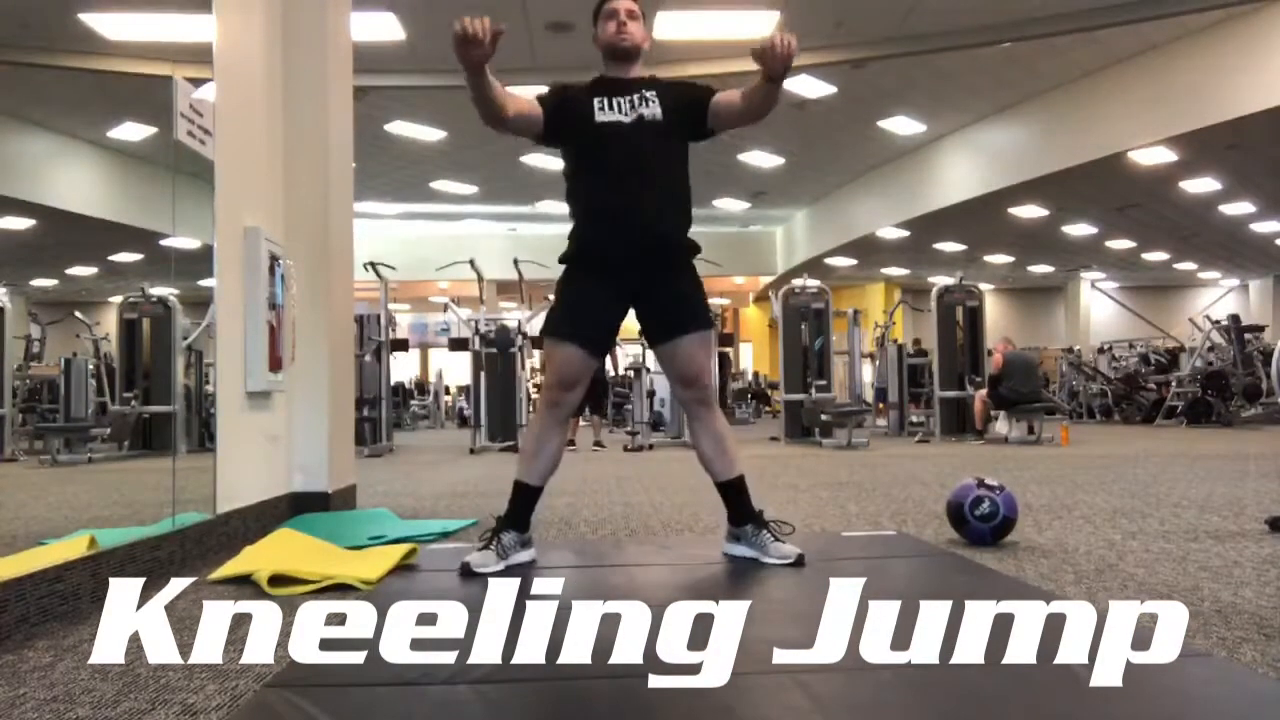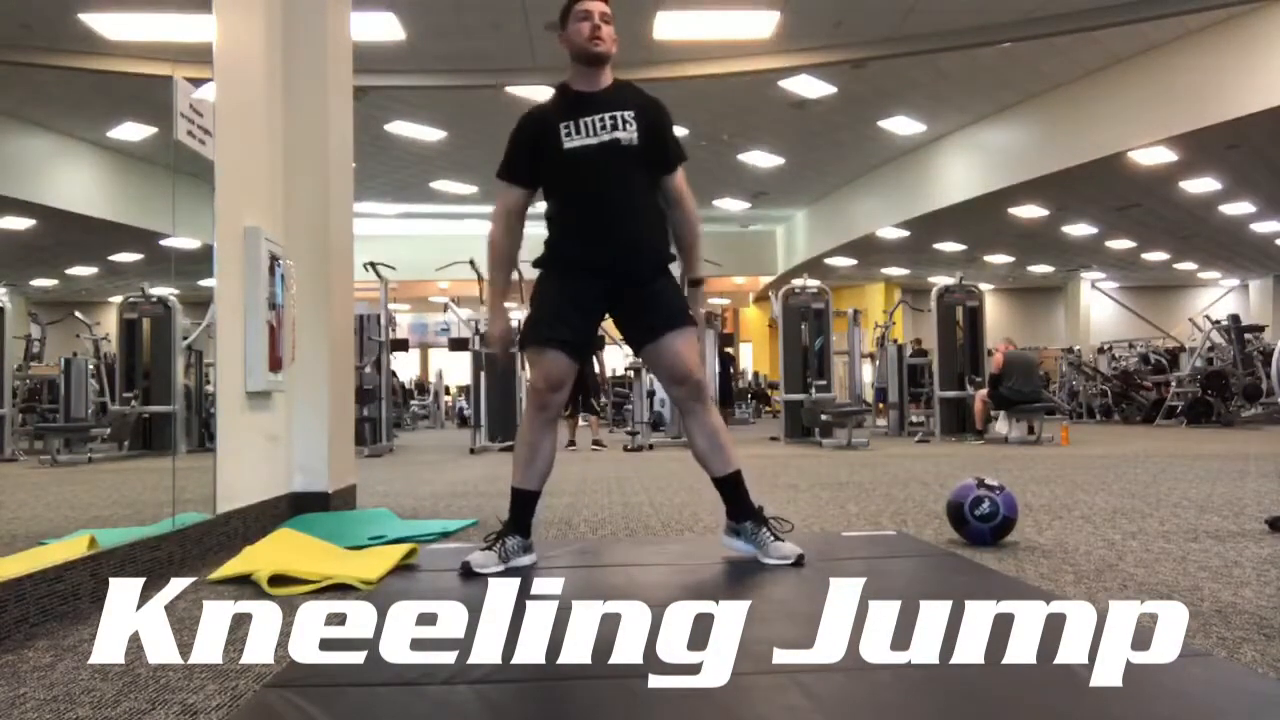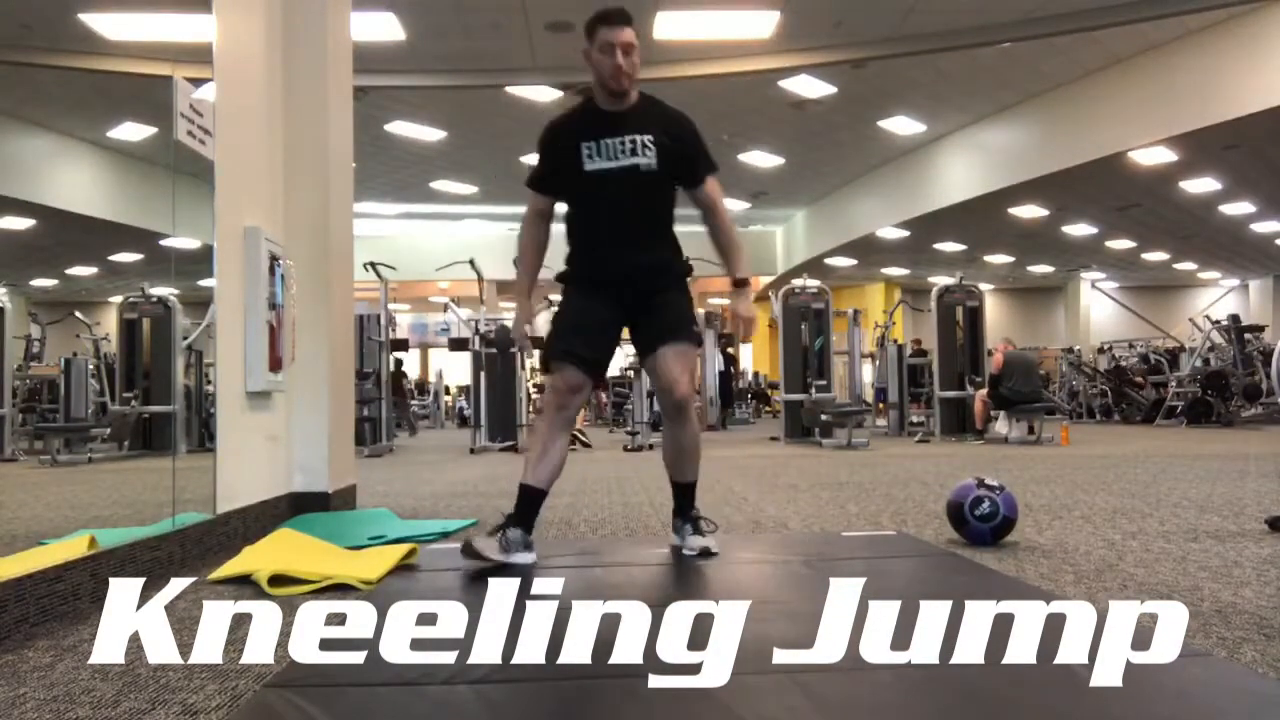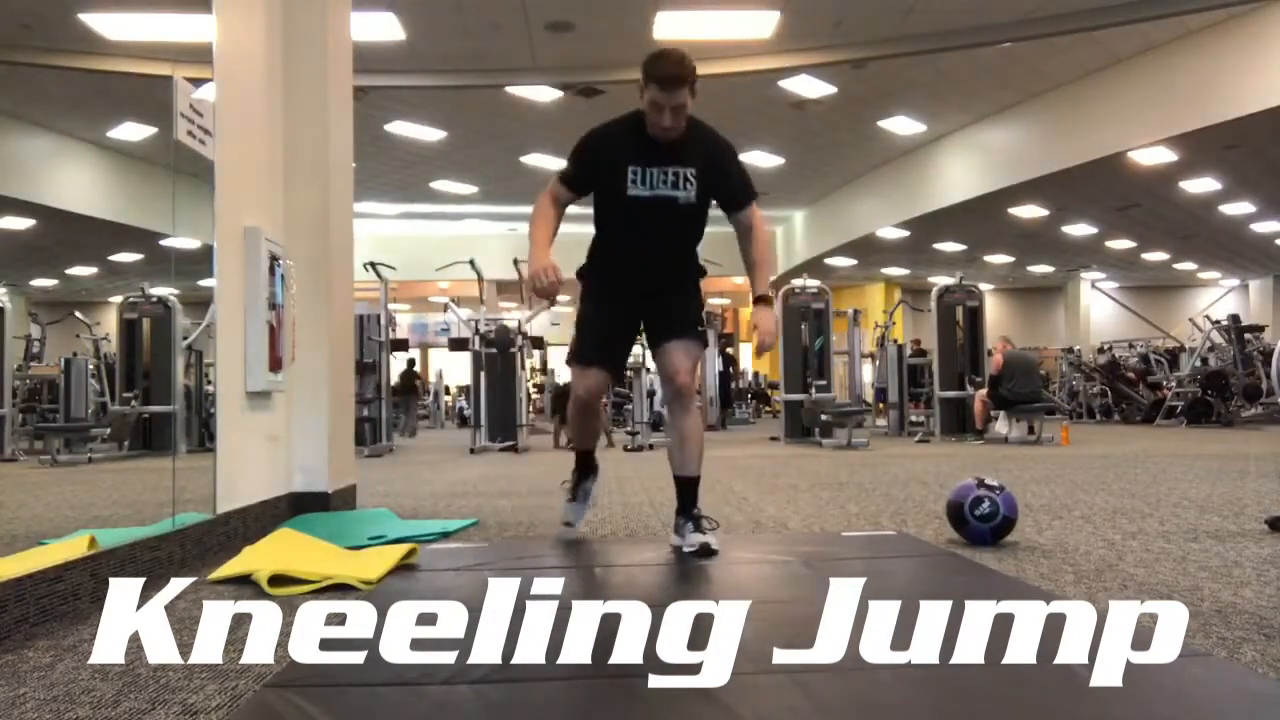
dt=0.4s
person 1, frame 1
left shoulder: (678, 97)
right shoulder: (572, 101)
left elbow: (745, 108)
right elbow: (504, 114)
left wrist: (772, 76)
right wrist: (476, 68)
left hip: (668, 262)
right hip: (594, 264)
left knee: (699, 394)
right knee: (558, 396)
left ankle: (745, 525)
right ankle: (513, 530)
person 1, frame 2
left shoulder: (646, 109)
right shoulder: (539, 122)
left elbow: (677, 197)
right elbow: (509, 210)
left wrist: (695, 277)
right wrist: (497, 303)
left hip: (644, 270)
right hip: (570, 273)
left knee: (691, 387)
right knee: (544, 394)
left ankle: (745, 518)
right ankle: (516, 534)
person 1, frame 3
left shoulder: (672, 125)
right shoulder: (564, 133)
left elbow: (713, 206)
right elbow: (538, 216)
left wrist: (739, 283)
right wrist: (525, 298)
left hip: (661, 283)
right hip: (591, 285)
left knee: (678, 396)
right knee: (562, 397)
left ankle: (686, 517)
right ankle: (519, 529)
person 1, frame 4
left shoulder: (713, 151)
right shoulder: (605, 143)
left elbow: (750, 225)
right elbow: (552, 199)
left wrist: (762, 300)
right wrist: (539, 253)
left hip: (676, 283)
right hip: (610, 281)
left knee: (680, 384)
right knee: (587, 390)
left ankle: (687, 515)
right ankle: (584, 472)
